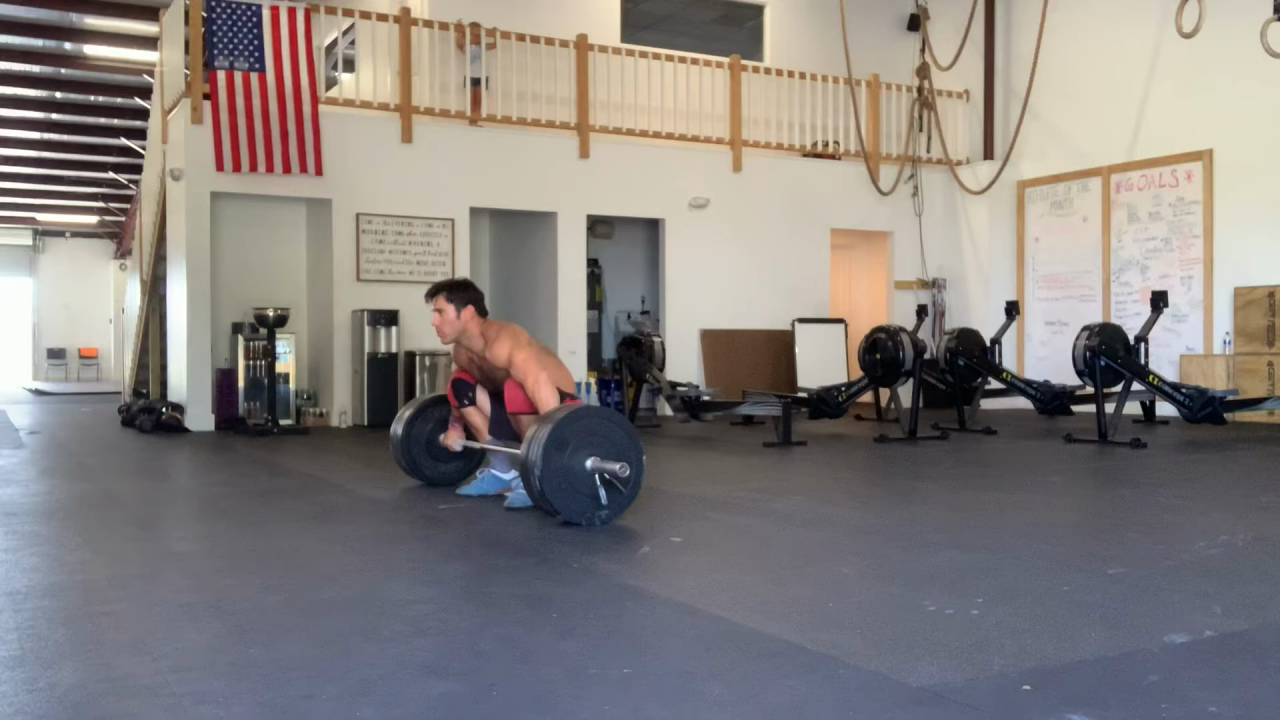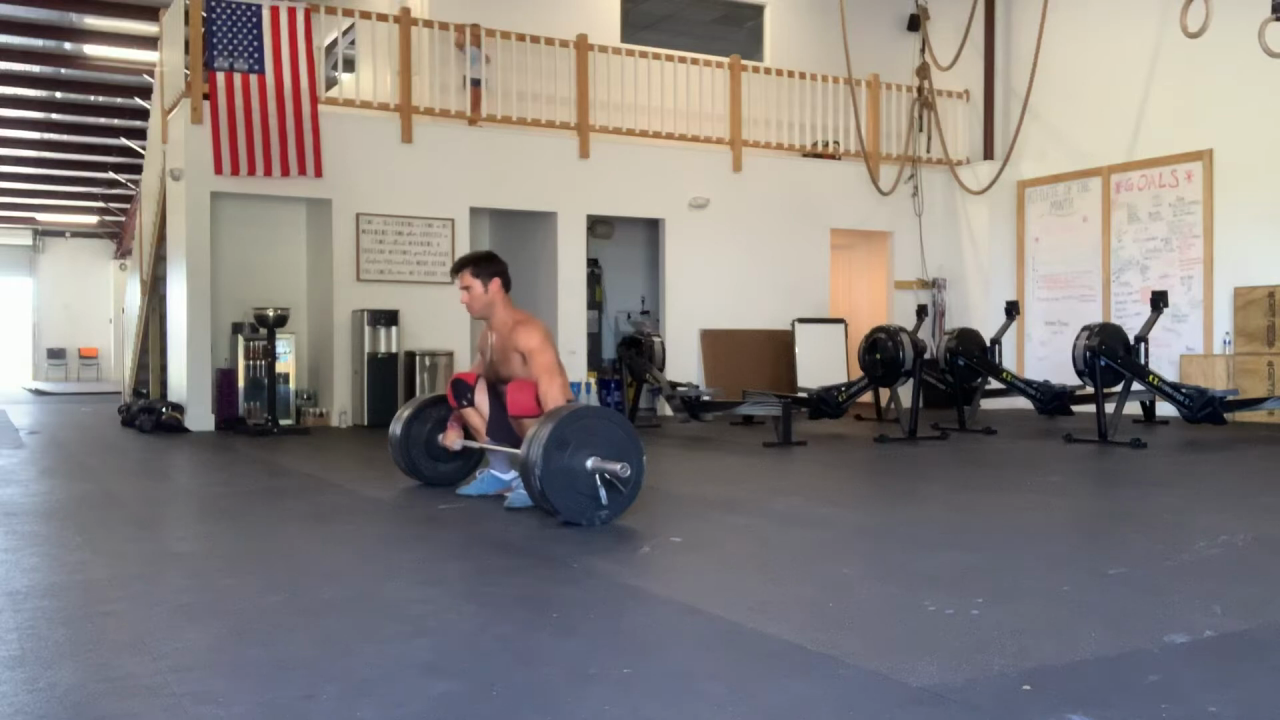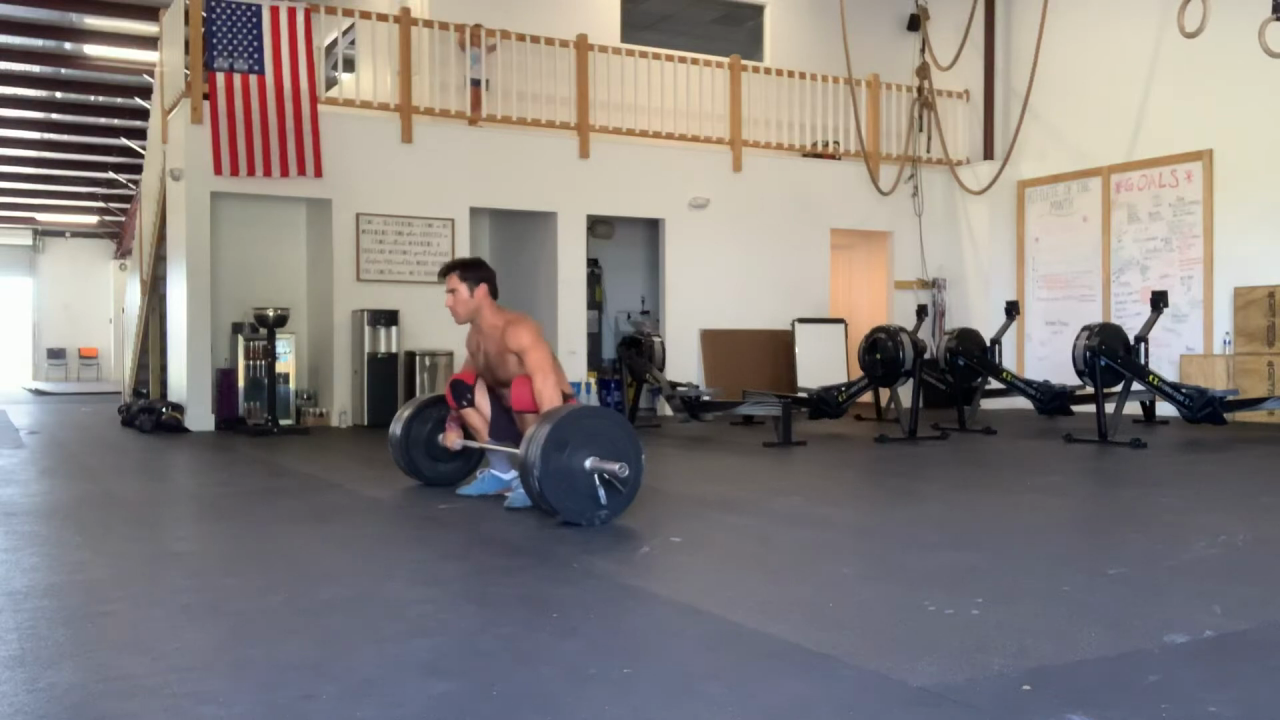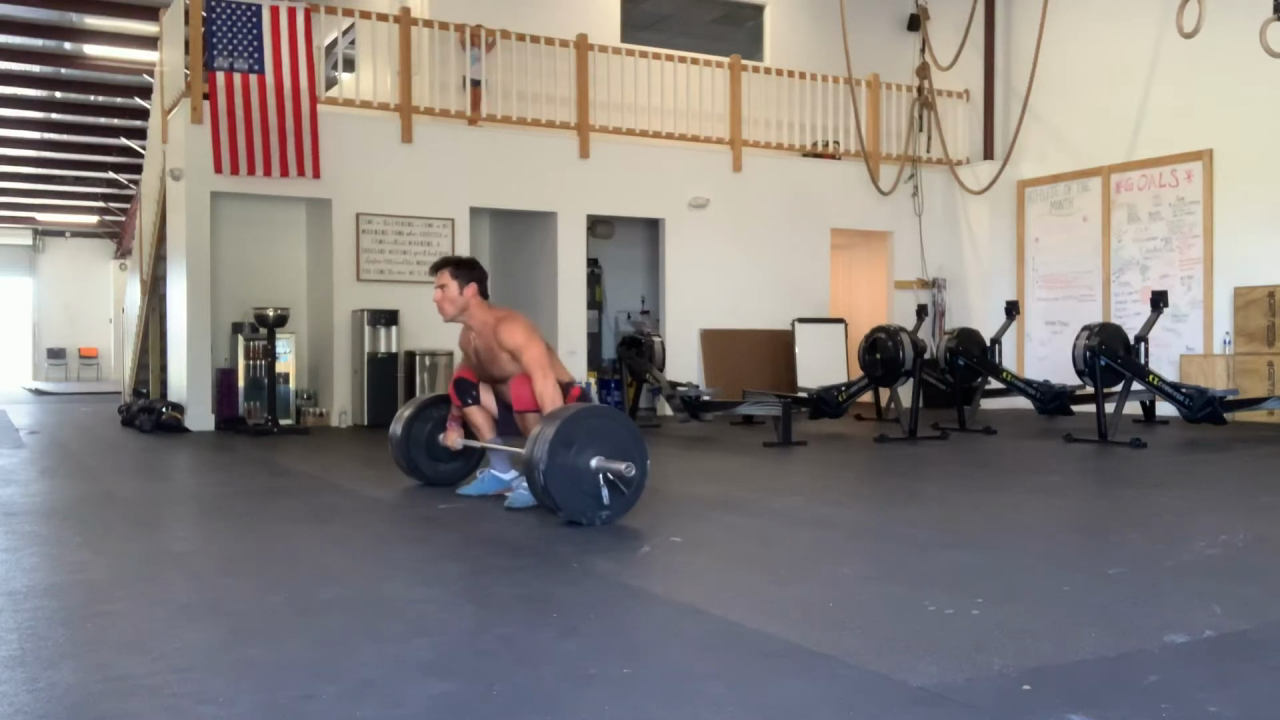
dt=1s
person 1, frame 1
left shoulder: (500, 341)
right shoulder: (462, 351)
left elbow: (540, 382)
right elbow: (464, 379)
right wrist: (456, 425)
right hip: (523, 415)
left knee: (516, 389)
right knee: (461, 386)
right ankle: (502, 472)
person 1, frame 2
left shoulder: (525, 330)
right shoulder: (488, 335)
left elbow: (552, 384)
right elbow: (474, 381)
right wrist: (456, 424)
right hip: (521, 421)
left knee: (518, 392)
right knee: (461, 385)
right ankle: (502, 473)
person 1, frame 3
left shoulder: (517, 329)
right shoulder: (475, 337)
left elbow: (546, 383)
right elbow: (468, 378)
right wrist: (454, 424)
right hip: (520, 418)
left knee: (523, 388)
right knee: (460, 386)
right ankle: (503, 472)
person 1, frame 4
left shoulder: (507, 326)
right shoulder: (468, 335)
left elbow: (544, 379)
right elbow: (465, 378)
right wrist: (454, 424)
left knee: (522, 387)
right knee: (463, 386)
right ankle: (503, 472)
